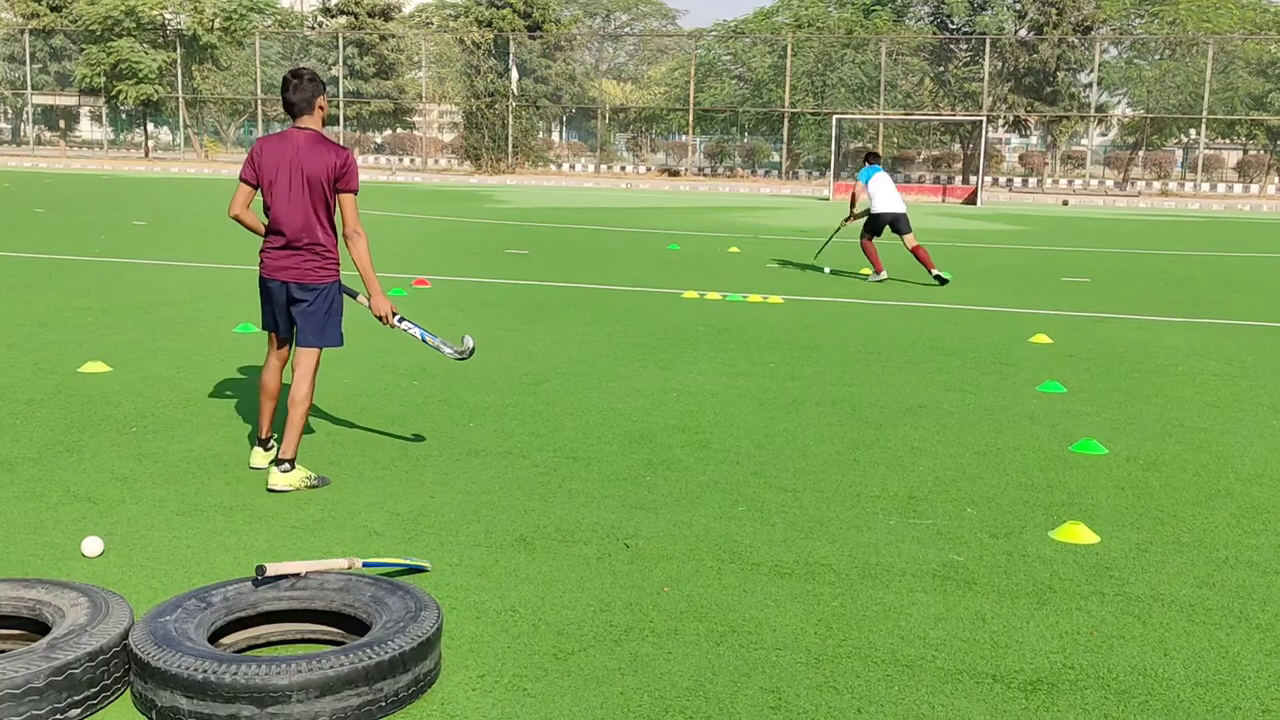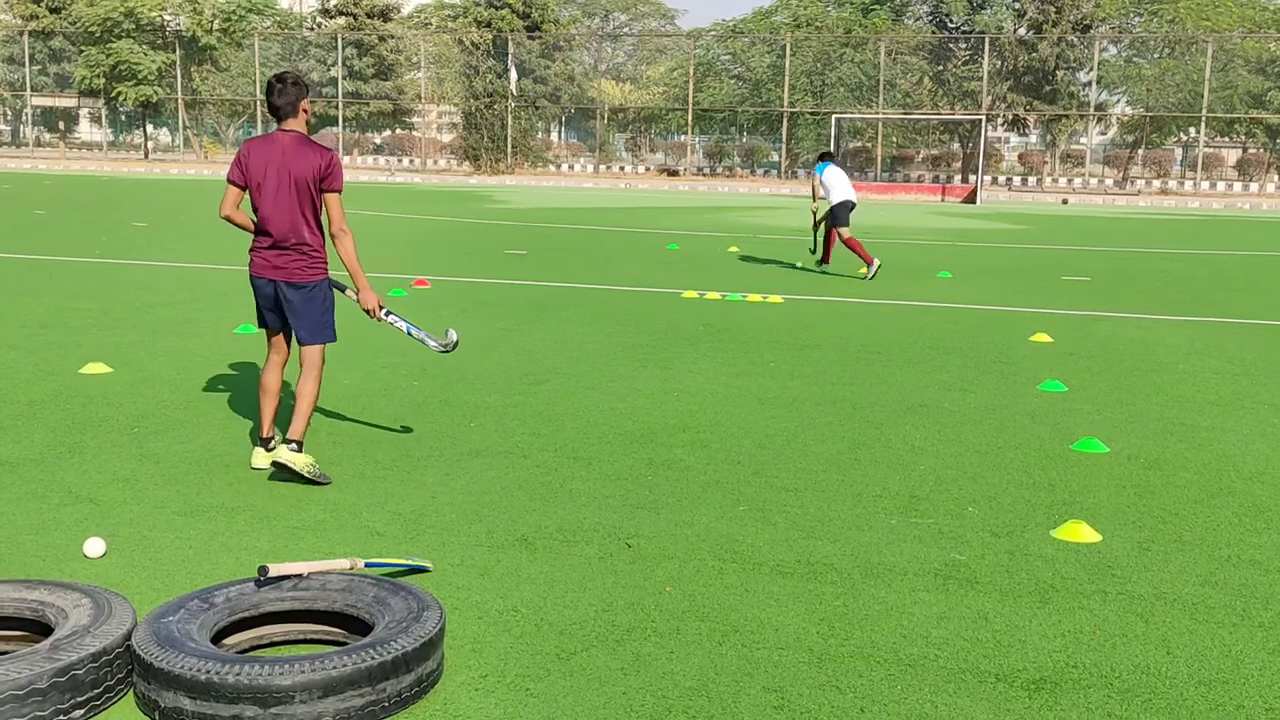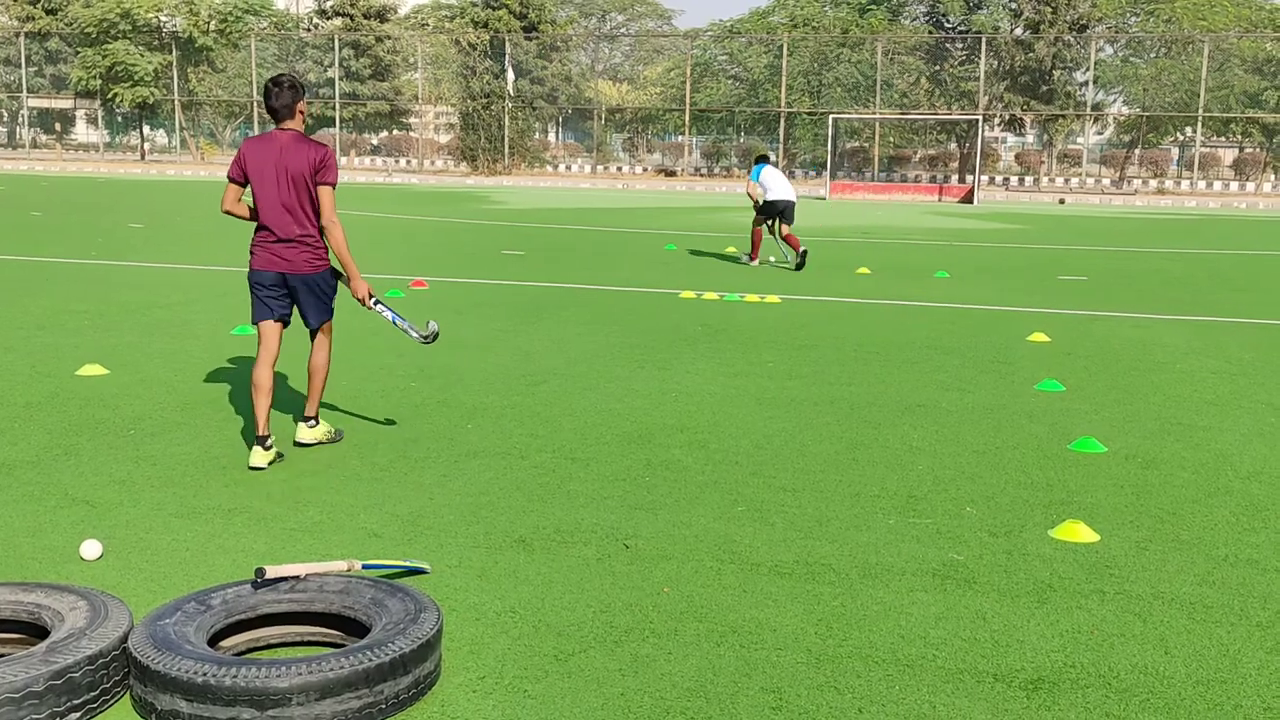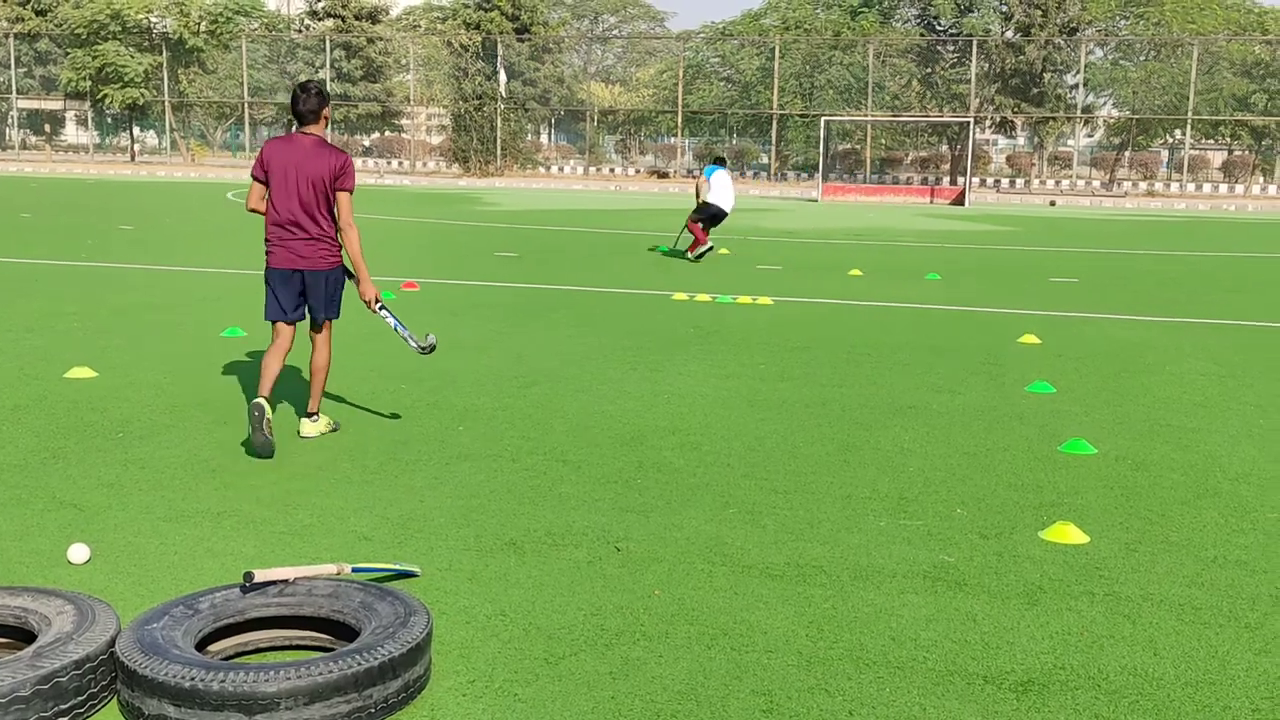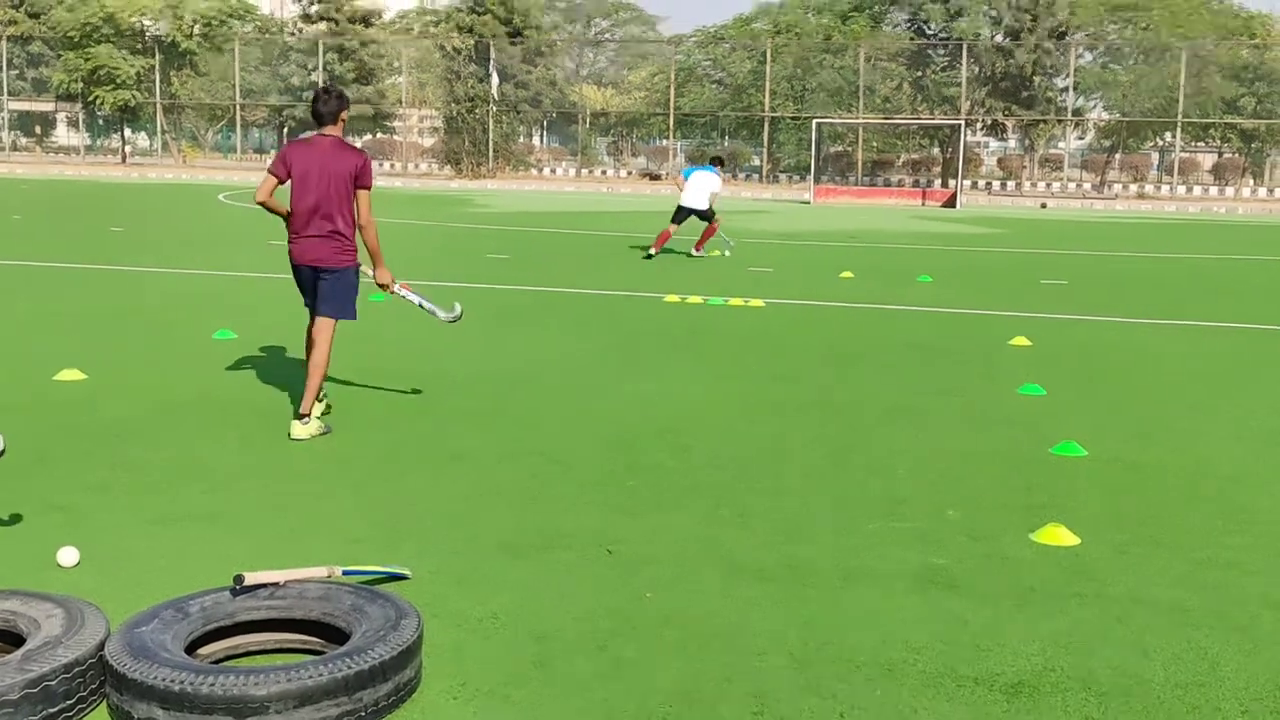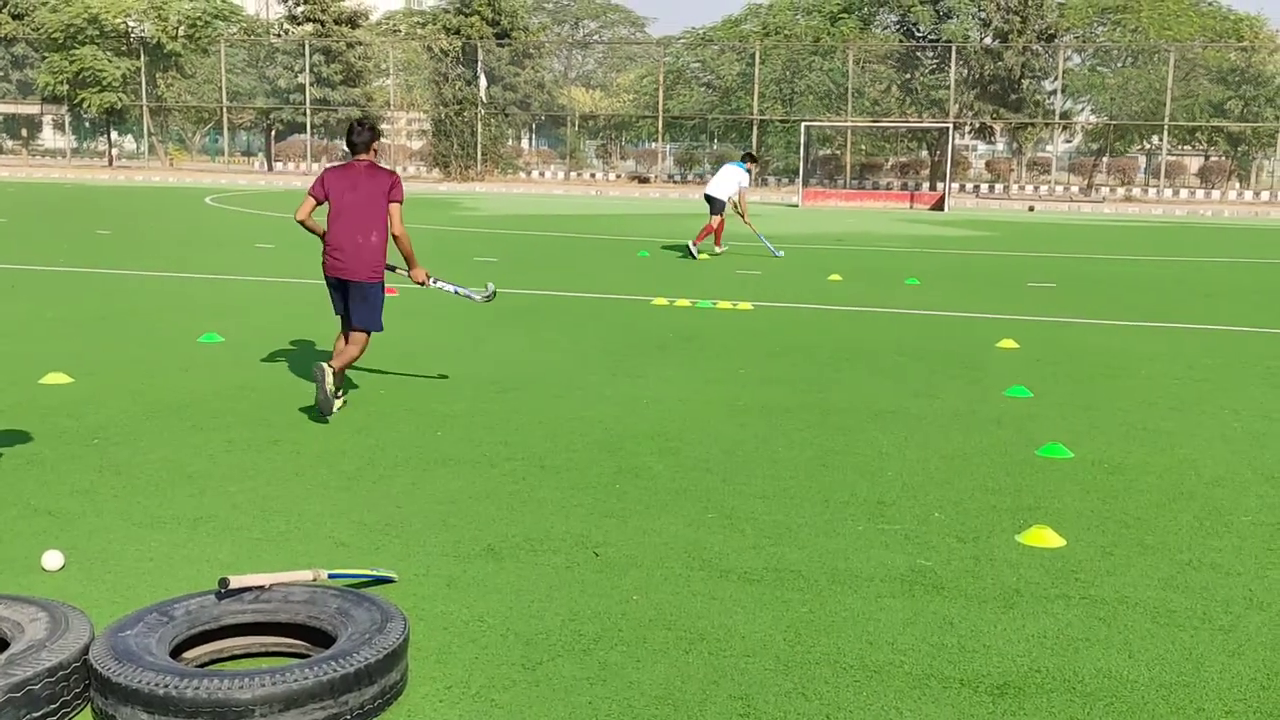
dt=0.3s
person 1, frame 1
left shoulder: (262, 148)
right shoulder: (338, 157)
left elbow: (237, 209)
right elbow: (352, 231)
right wrist: (375, 293)
left hip: (273, 271)
right hip: (317, 275)
left knee: (276, 355)
right knee: (304, 369)
left ankle: (263, 444)
right ankle: (285, 467)
person 1, frame 2
left shoulder: (249, 150)
right shoulder: (323, 158)
left elbow: (227, 210)
right elbow: (338, 229)
right wrist: (363, 287)
left hip: (263, 269)
right hip: (307, 273)
left knee: (276, 355)
right knee: (313, 363)
left ankle: (265, 444)
right ankle: (292, 446)
person 1, frame 3
left shoulder: (249, 148)
right shoulder: (319, 153)
left elbow: (229, 204)
right elbow: (329, 220)
right wrist: (354, 275)
left hip: (264, 264)
right hip: (310, 263)
left knee: (267, 350)
right knee: (321, 337)
left ankle: (262, 442)
right ankle: (310, 423)
person 1, frame 4
left shoulder: (271, 149)
right shoulder: (339, 160)
left elbow: (253, 203)
right elbow: (345, 224)
right wrist: (364, 279)
left hip: (280, 260)
right hip: (323, 261)
left knee: (280, 341)
right knee: (321, 336)
left ankle: (261, 402)
right ankle: (312, 416)
person 1, frame 5
left shoulder: (291, 151)
right shoulder: (358, 159)
left elbow: (261, 196)
right elbow: (364, 221)
right wrist: (379, 266)
left hip: (301, 254)
right hip: (339, 258)
left knee: (317, 320)
right knee: (324, 334)
left ankle: (314, 398)
right ankle: (303, 419)
person 1, frame 6
left shoulder: (330, 175)
right shoulder: (389, 179)
left elbow: (301, 215)
right elbow: (397, 230)
right wrist: (414, 266)
left hip: (333, 267)
right hip: (367, 270)
left knee: (349, 329)
right knee: (357, 343)
left ankle: (333, 393)
right ankle: (328, 370)
